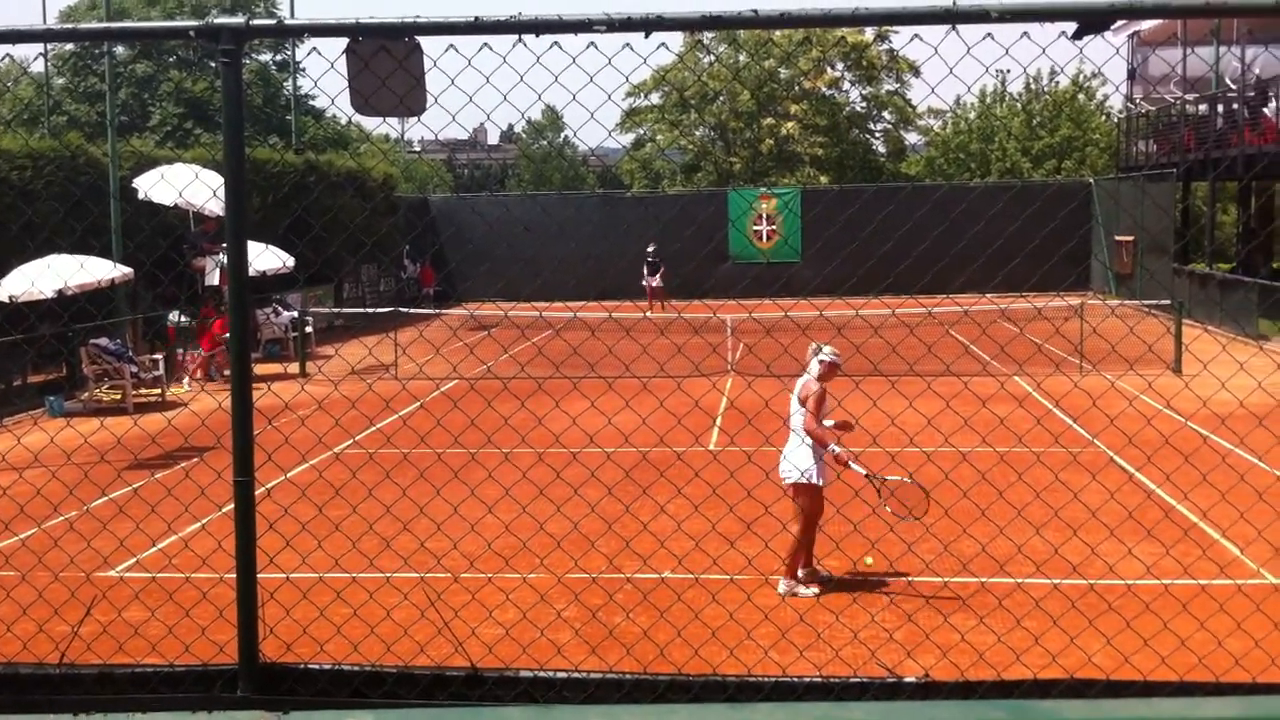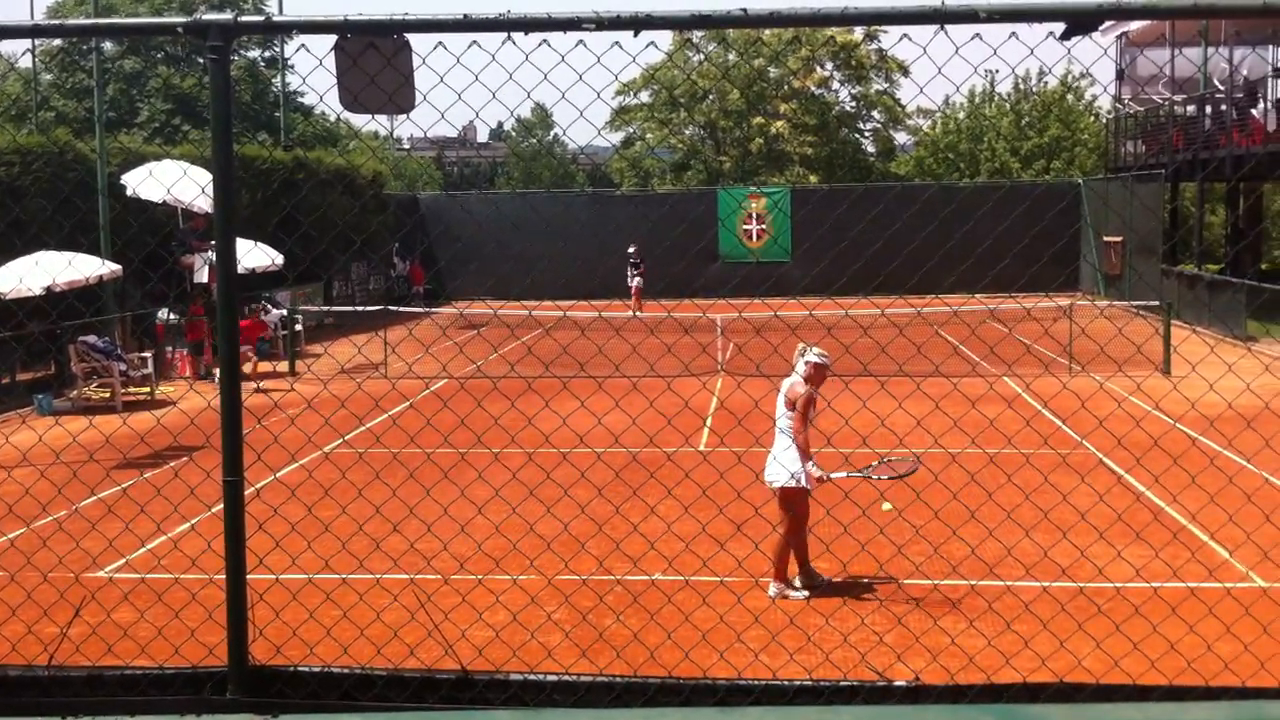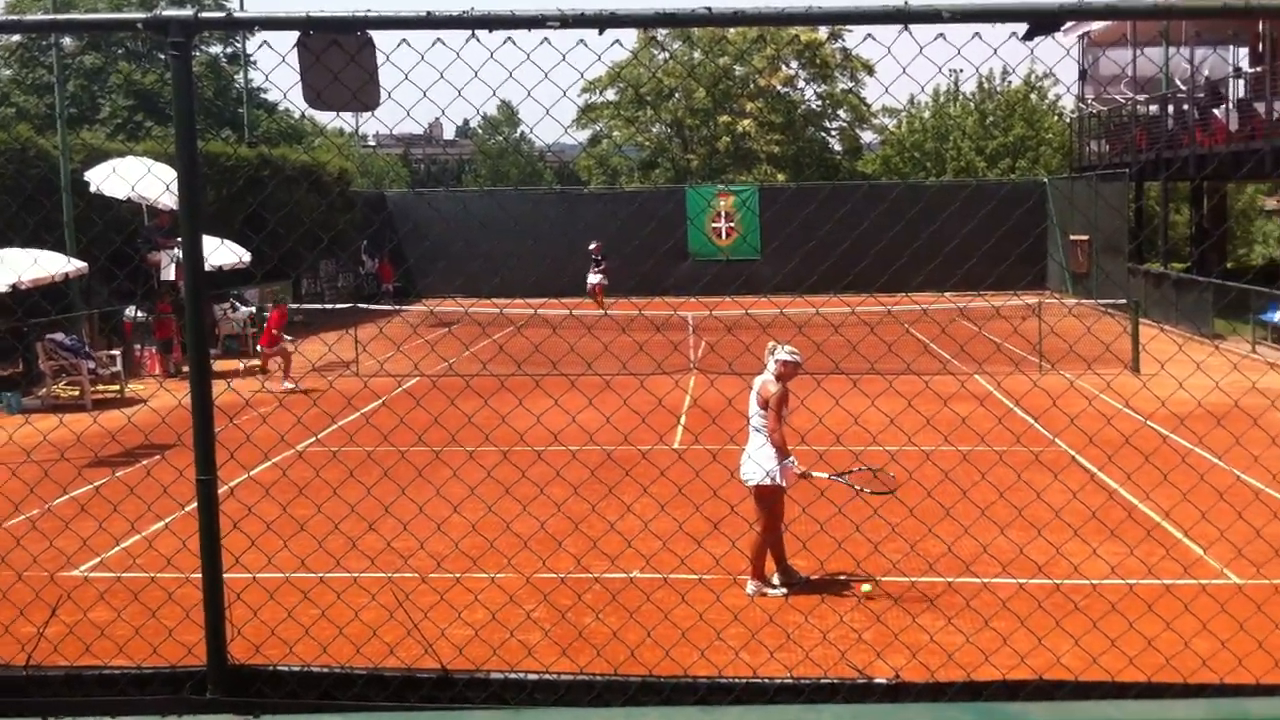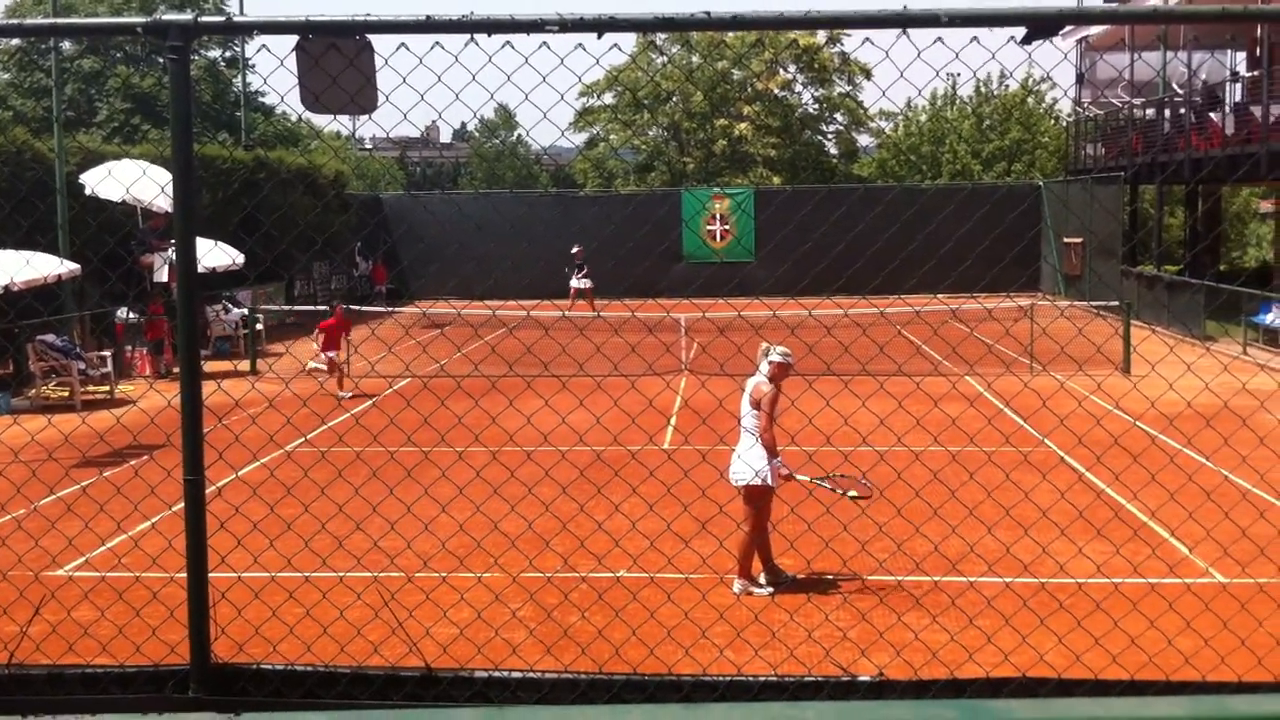
dt=0.3s
person 1, frame 1
left shoulder: (805, 382)
right shoulder: (816, 387)
right elbow: (811, 427)
left wrist: (832, 424)
right wrist: (835, 450)
left hip: (799, 459)
right hip: (804, 462)
left knee: (812, 515)
right knee: (803, 522)
left ankle: (806, 568)
right ankle: (788, 581)
person 1, frame 2
left shoulder: (790, 383)
right shoulder: (803, 390)
right elbow: (799, 433)
left wrist: (815, 388)
right wrist: (811, 466)
left hip: (785, 461)
right hip: (791, 465)
left knee: (800, 520)
right knee: (789, 526)
left ankle: (805, 573)
right ankle: (778, 584)
person 1, frame 3
left shoulder: (762, 381)
right shoulder: (775, 389)
right elbow: (774, 432)
right wrist: (792, 463)
left hip: (761, 460)
right hip: (766, 464)
left knee: (774, 521)
right knee: (765, 525)
left ankle: (783, 571)
right ankle: (756, 581)
person 1, frame 4
left shoulder: (753, 382)
right shoulder: (768, 389)
right elbow: (765, 432)
right wrist: (778, 464)
left hip: (751, 460)
right hip: (756, 463)
left knee: (761, 521)
right knee: (753, 524)
left ankle: (770, 571)
right ankle: (743, 580)
